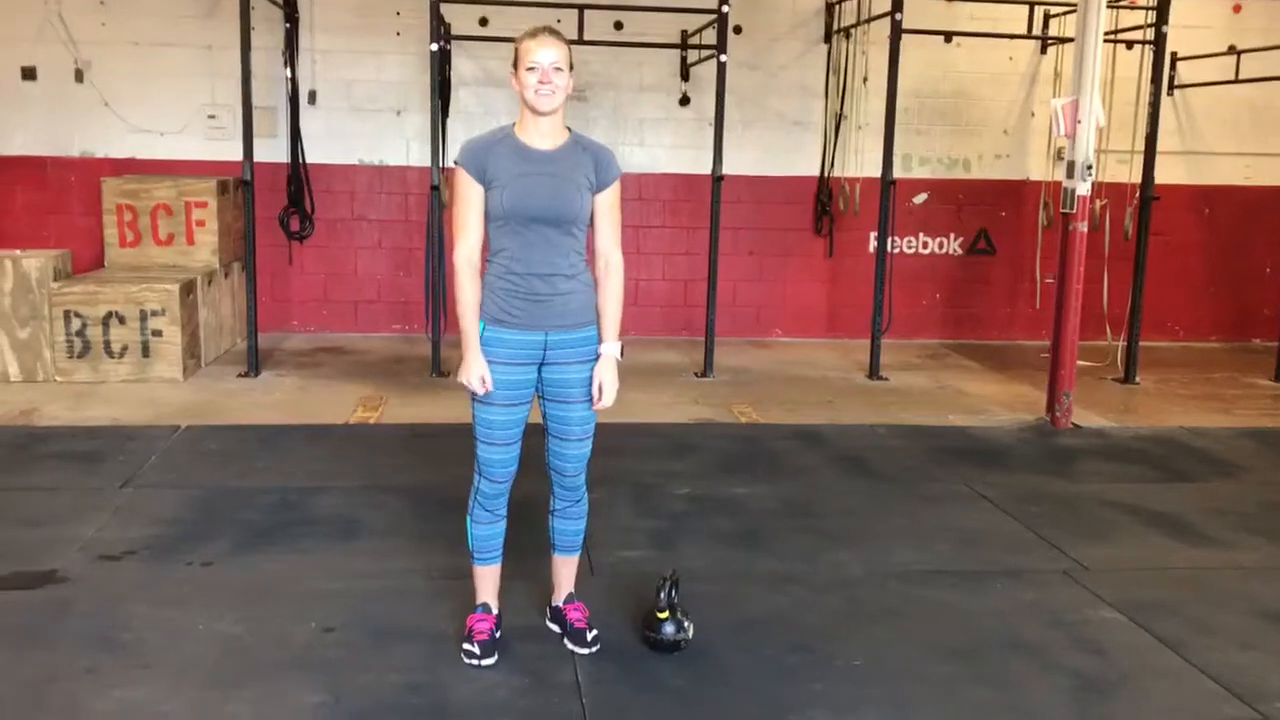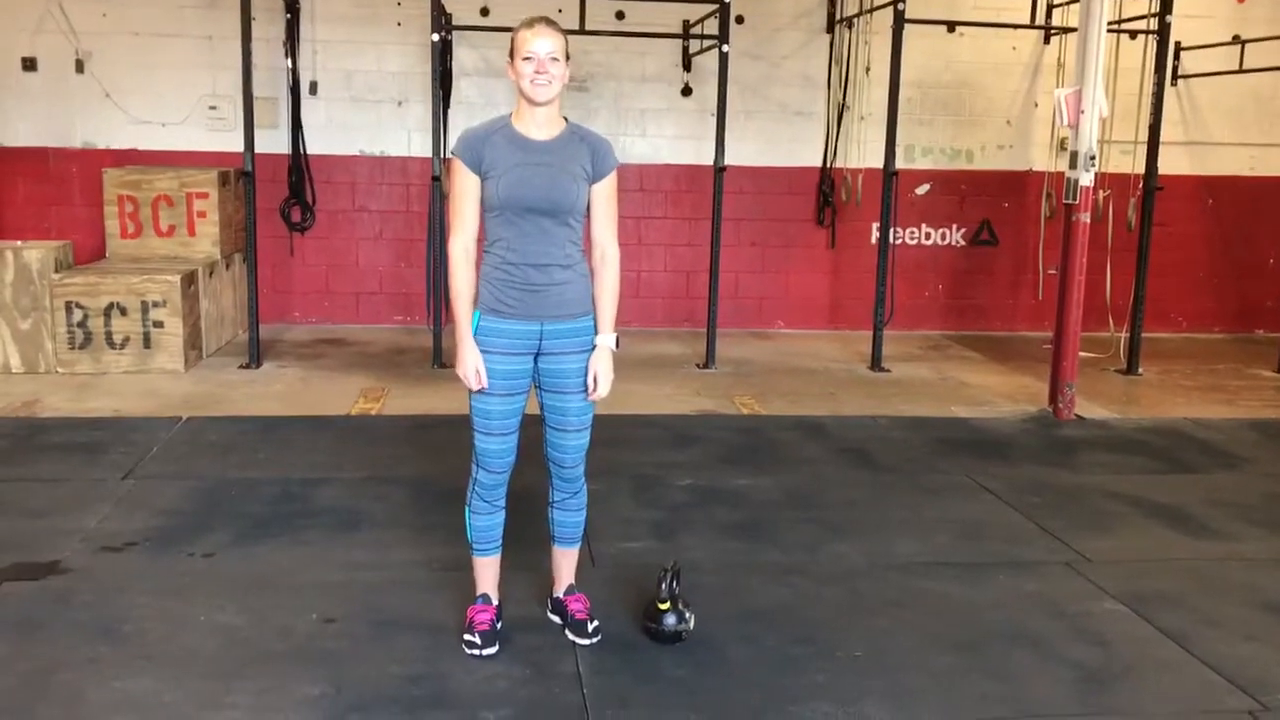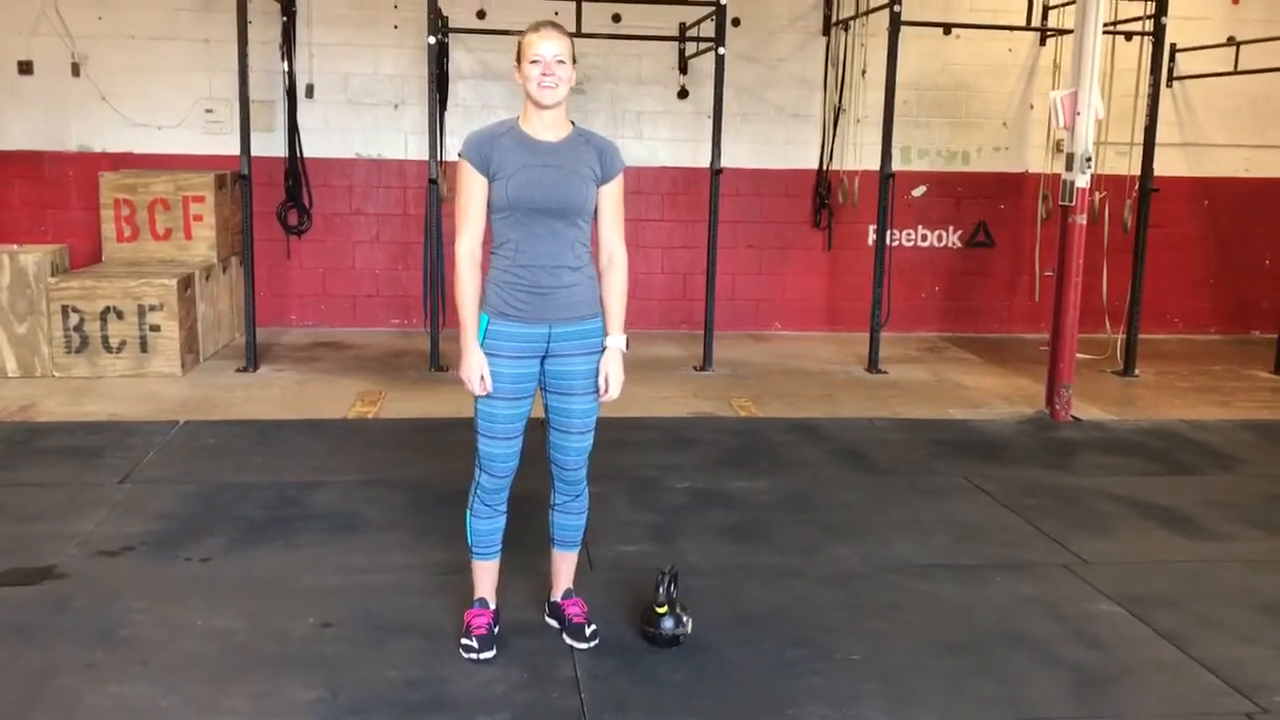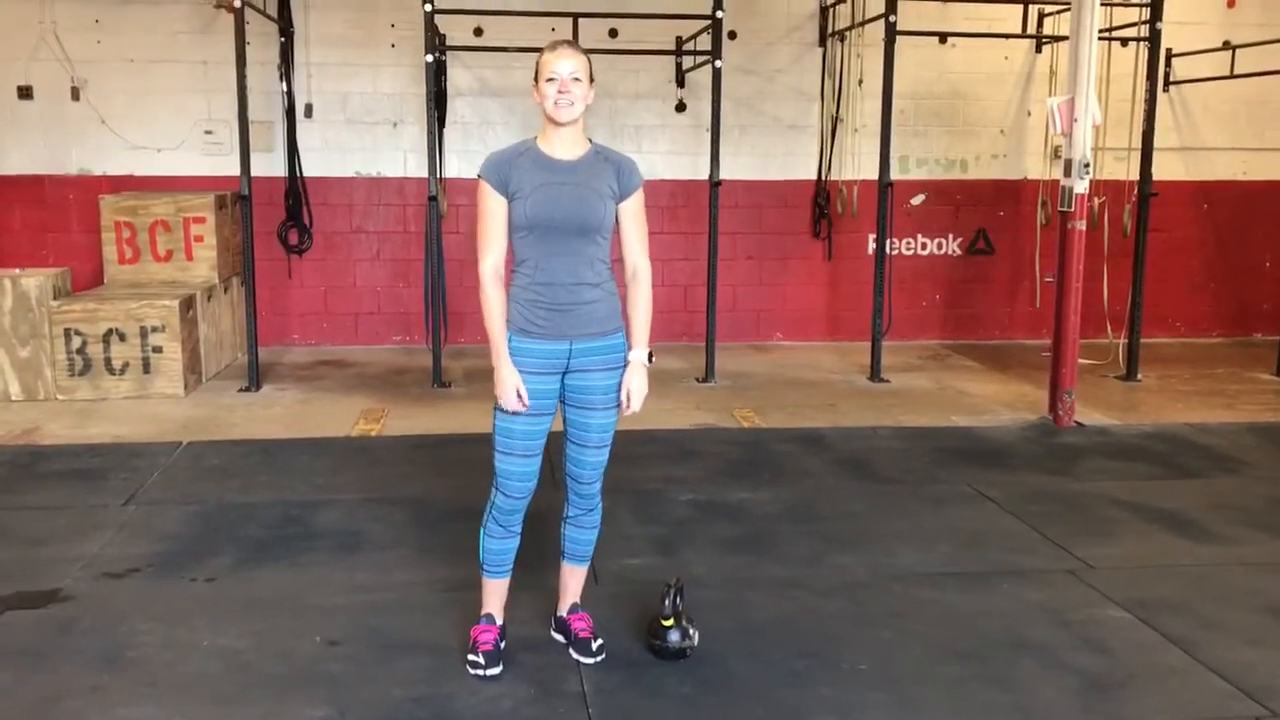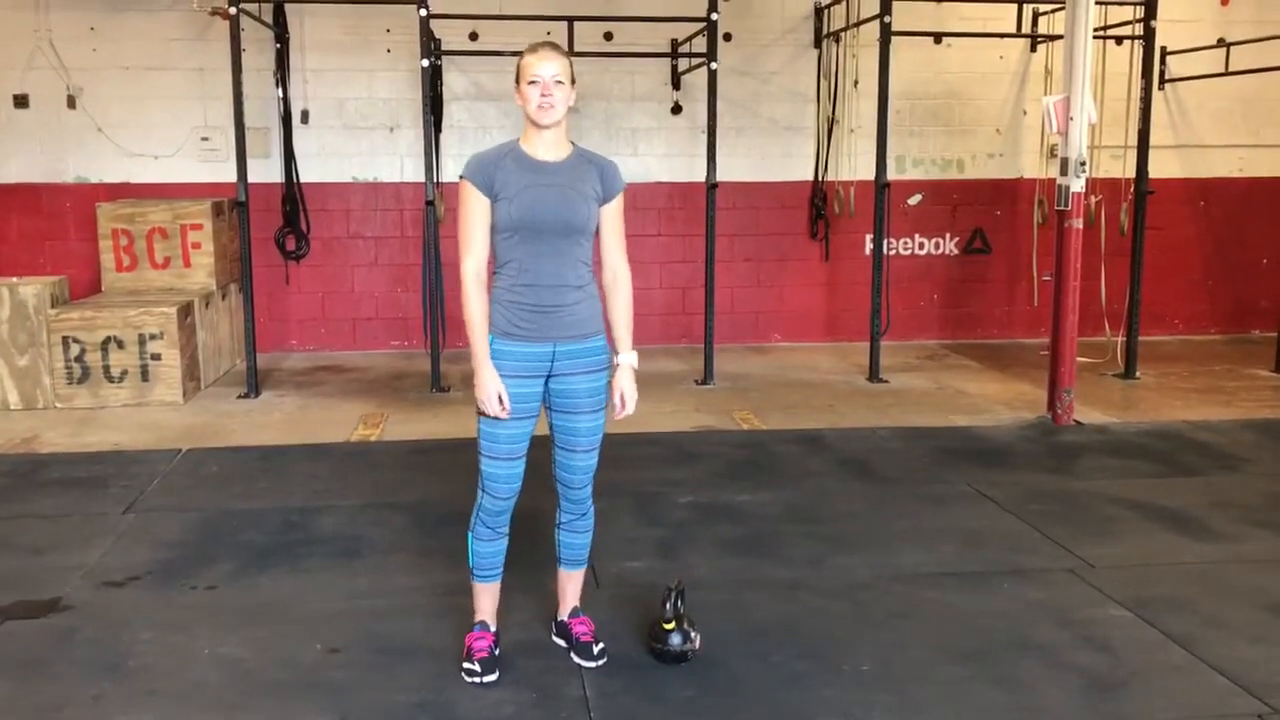
dt=0.7s
person 1, frame 1
left shoulder: (597, 161)
right shoulder: (480, 154)
left elbow: (608, 260)
right elbow: (466, 257)
left wrist: (609, 351)
right wrist: (470, 346)
left hip: (575, 339)
right hip: (504, 337)
left knee: (570, 478)
right knee: (492, 479)
left ankle: (564, 601)
right ankle: (484, 610)
person 1, frame 2
left shoulder: (594, 151)
right shoulder: (477, 145)
left elbow: (605, 251)
right elbow: (461, 247)
left wrist: (605, 341)
right wrist: (464, 338)
left hip: (572, 329)
right hip: (499, 328)
left knee: (569, 469)
right knee: (491, 470)
left ankle: (566, 593)
right ankle: (485, 601)
person 1, frame 3
left shoulder: (600, 154)
right shoulder: (484, 146)
left elbow: (612, 254)
right elbow: (467, 249)
left wrist: (615, 343)
right wrist: (469, 342)
left hip: (579, 333)
right hip: (506, 331)
left knee: (571, 472)
right knee: (493, 472)
left ankle: (563, 596)
right ankle: (483, 604)
person 1, frame 4
left shoulder: (619, 170)
right shoulder: (503, 167)
left elbow: (637, 269)
right elbow: (490, 270)
left wrist: (638, 356)
right wrist: (502, 360)
left hip: (600, 349)
right hip: (529, 347)
left knee: (585, 488)
right knee: (511, 489)
left ankle: (570, 611)
right ankle: (489, 620)
person 1, frame 5
left shoulder: (600, 173)
right shoulder: (486, 168)
left elbow: (615, 270)
right elbow: (472, 271)
left wrist: (625, 359)
right wrist: (482, 362)
left hip: (583, 351)
right hip: (511, 350)
left knee: (576, 491)
right knee: (497, 494)
left ankle: (570, 616)
right ankle: (483, 626)
